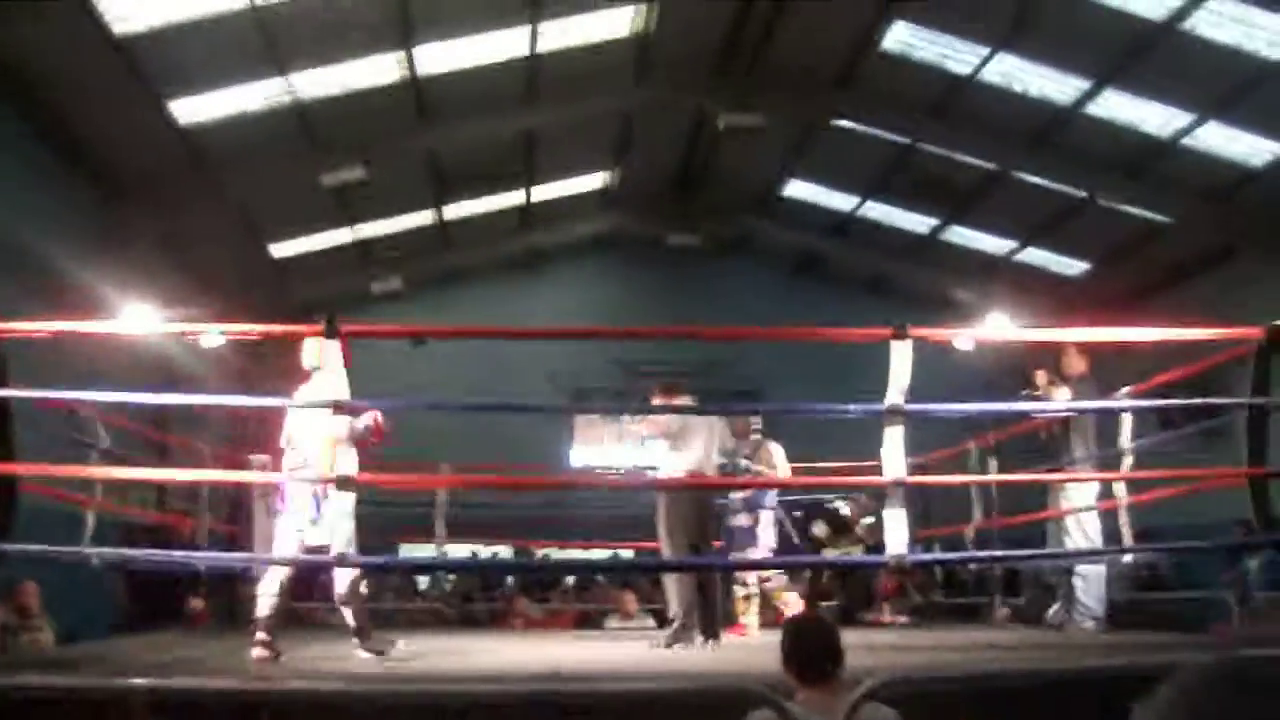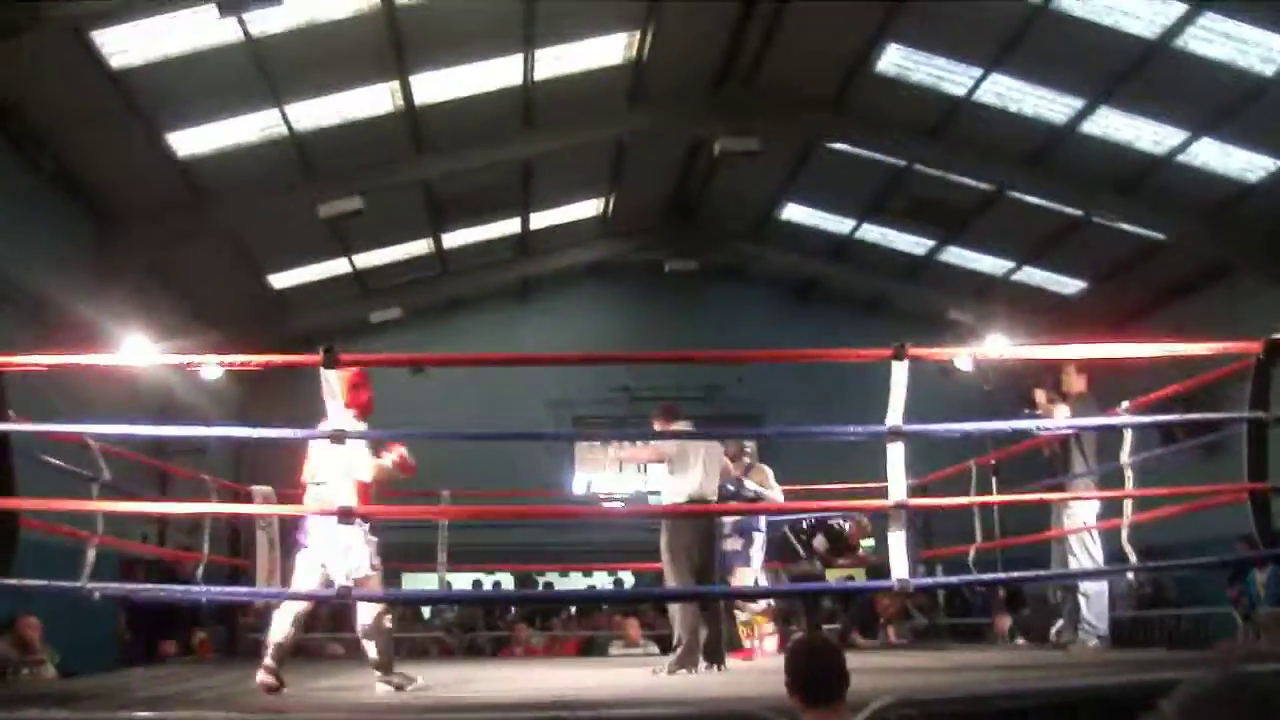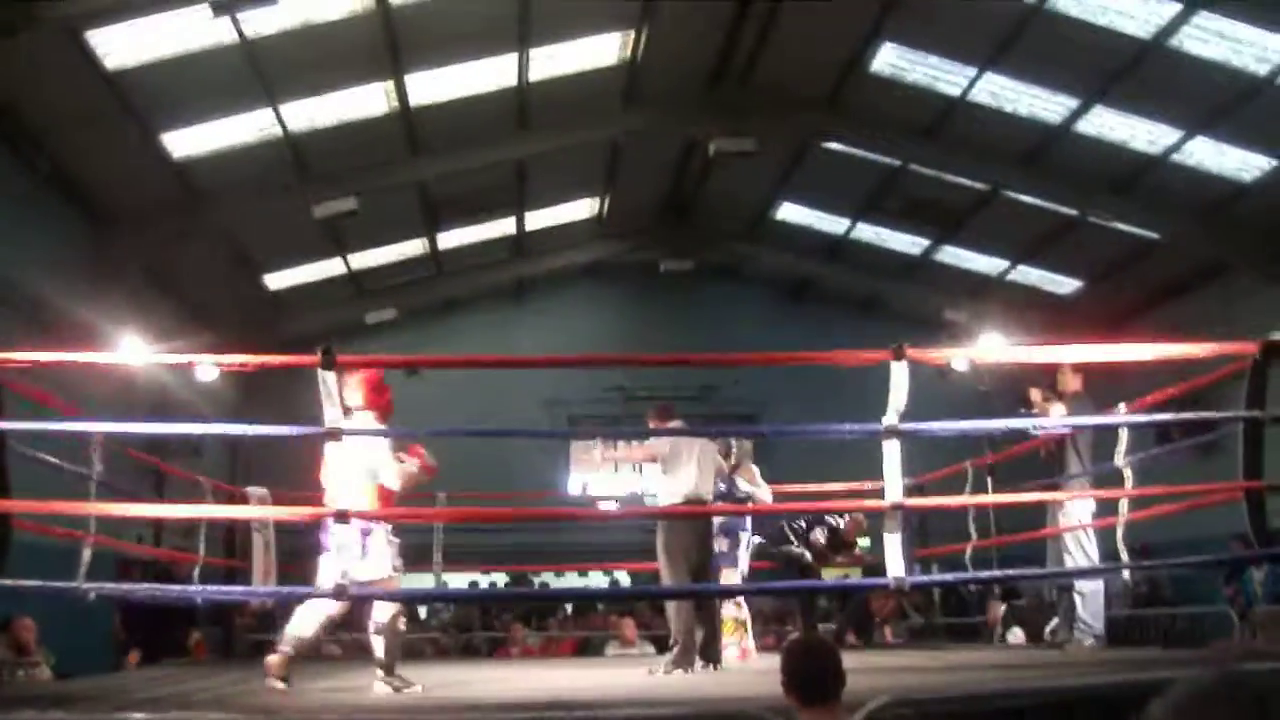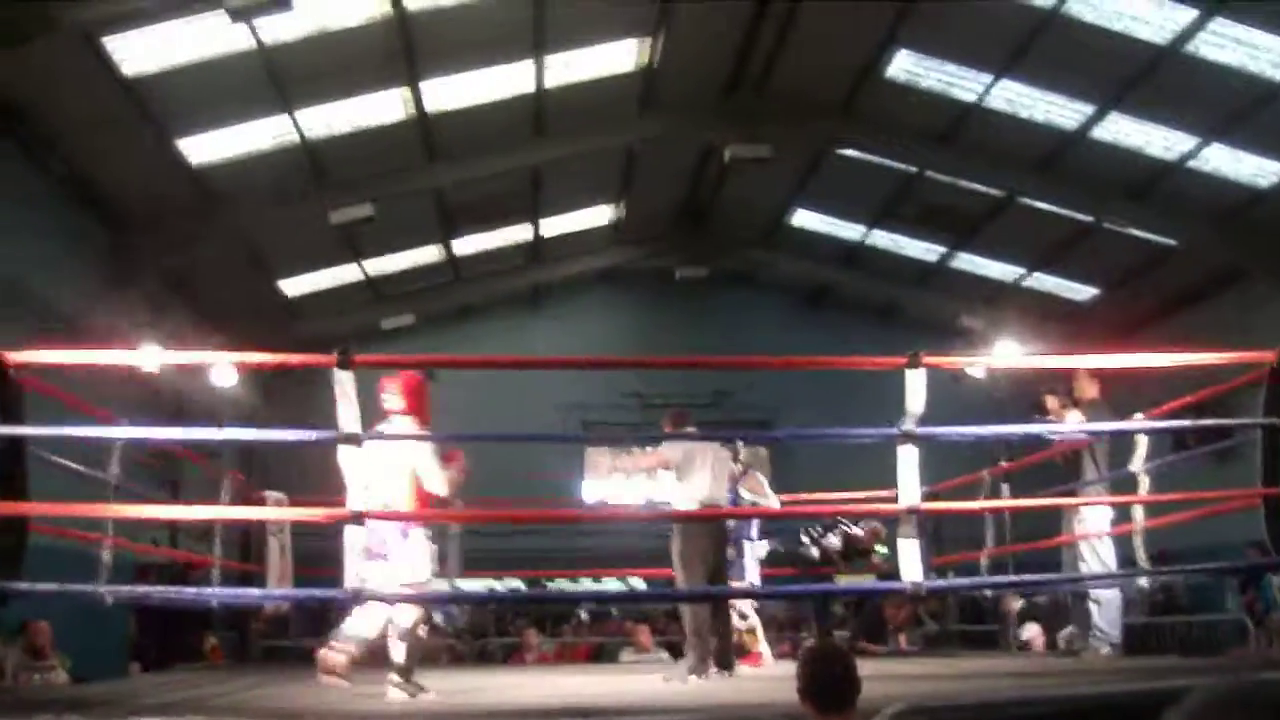
dt=0.1s
person 1, frame 1
left shoulder: (302, 394)
right shoulder: (330, 390)
right elbow: (340, 431)
right wrist: (368, 425)
left hip: (294, 484)
right hip: (322, 488)
left knee: (281, 563)
right knee: (349, 563)
left ankle: (262, 636)
right ankle: (362, 638)
person 1, frame 2
left shoulder: (322, 432)
right shoulder: (352, 429)
right elbow: (365, 472)
right wrist: (395, 460)
left hip: (316, 522)
right hip: (345, 524)
left knee: (299, 597)
right knee: (371, 598)
left ankle: (269, 663)
right ankle: (384, 672)
person 1, frame 3
left shoulder: (338, 433)
right shoulder: (375, 433)
left elbow: (327, 477)
right elbow: (394, 480)
right wrist: (418, 465)
left hip: (337, 525)
right hip: (366, 527)
left knee: (329, 600)
right knee: (387, 599)
left ankle: (282, 654)
right ankle: (386, 673)
person 1, frame 4
left shoulder: (374, 438)
right shoulder: (418, 438)
left elbow: (355, 481)
right elbow: (441, 487)
right wrist: (455, 470)
left hip: (374, 527)
right hip: (404, 530)
left knee: (383, 602)
right knee: (411, 605)
left ankle: (337, 647)
right ankle: (400, 678)
person 2, frame 1
left shoulder: (1085, 384)
right shoulder: (1068, 388)
left elbow: (1060, 398)
right elbow: (1053, 424)
left wrist: (1045, 387)
right wrist: (1047, 390)
left hip: (1078, 474)
right hip: (1064, 473)
left knee: (1083, 545)
right knee: (1063, 547)
left ankle: (1089, 614)
right ankle: (1067, 609)
person 2, frame 2
left shoulder: (1085, 402)
right shoulder: (1067, 405)
left elbow: (1058, 414)
left wrist: (1043, 405)
right wrist: (1047, 407)
left hip: (1079, 492)
right hip: (1066, 492)
left knee: (1086, 565)
right knee: (1066, 567)
left ankle: (1094, 633)
right ankle: (1070, 628)
person 2, frame 3
left shoulder: (1080, 402)
right shoulder: (1064, 405)
left elbow: (1054, 413)
left wrist: (1039, 403)
right wrist: (1043, 406)
left hip: (1074, 491)
right hip: (1061, 491)
left knee: (1082, 563)
right knee: (1061, 566)
left ankle: (1090, 632)
right ankle: (1066, 628)
person 2, frame 4
left shoulder: (1097, 408)
right shoulder: (1080, 412)
left elbow: (1071, 420)
left wrist: (1055, 410)
right wrist: (1058, 415)
left hip: (1091, 498)
right hip: (1078, 498)
left knee: (1098, 571)
right knee: (1077, 573)
left ankle: (1106, 640)
right ankle: (1082, 636)
person 3, frame 1
left shoulder: (676, 411)
right shoulder: (711, 417)
left elbow: (655, 428)
right elbow: (727, 445)
left hip: (678, 488)
right hip: (702, 489)
left knee: (677, 559)
right knee: (703, 557)
left ankle: (682, 629)
right ankle: (709, 629)
person 3, frame 2
left shoulder: (674, 438)
right shoulder: (710, 442)
left elbow: (649, 453)
right elbow: (727, 470)
left wrist: (618, 452)
left hip: (682, 513)
right hip: (706, 513)
left knee: (680, 585)
right knee: (707, 584)
left ankle: (685, 657)
right ankle: (714, 655)
person 3, frame 3
left shoulder: (666, 437)
right shoulder: (703, 441)
left elbow: (641, 453)
right elbow: (722, 470)
left wrist: (610, 454)
left hip: (677, 513)
right hip: (701, 513)
left knee: (677, 584)
right knee: (703, 583)
left ankle: (682, 656)
right ankle: (710, 654)
person 3, frame 4
left shoulder: (680, 444)
right shoulder: (716, 447)
left elbow: (650, 461)
right elbow: (732, 475)
left wrist: (619, 463)
left hip: (691, 520)
right hip: (716, 519)
left knee: (693, 591)
right knee: (717, 590)
left ankle: (697, 662)
right ankle: (724, 660)
person 4, frame 1
left shoulder: (768, 448)
right shoulder: (736, 451)
left elbow: (783, 476)
left wrist: (753, 468)
left hip: (758, 516)
right hip: (737, 519)
left knee: (752, 568)
right knee: (740, 570)
right ankle: (746, 620)
person 4, frame 2
left shoulder: (758, 471)
right shoulder: (724, 474)
left elbow: (778, 498)
left wrist: (756, 488)
left hip: (749, 539)
right hip: (727, 541)
left knee: (742, 586)
right knee: (739, 590)
right ankle: (751, 643)
person 4, frame 3
left shoulder: (746, 469)
left elbow: (767, 499)
left wrist: (748, 489)
left hip: (736, 538)
right hip: (716, 540)
left ankle: (729, 645)
right ankle: (747, 646)
person 4, frame 4
left shoulder: (753, 479)
left elbow: (774, 505)
left wrist: (750, 497)
left hip: (743, 547)
right hip: (726, 546)
left knee: (738, 600)
right knee: (742, 602)
right ankle: (761, 651)
